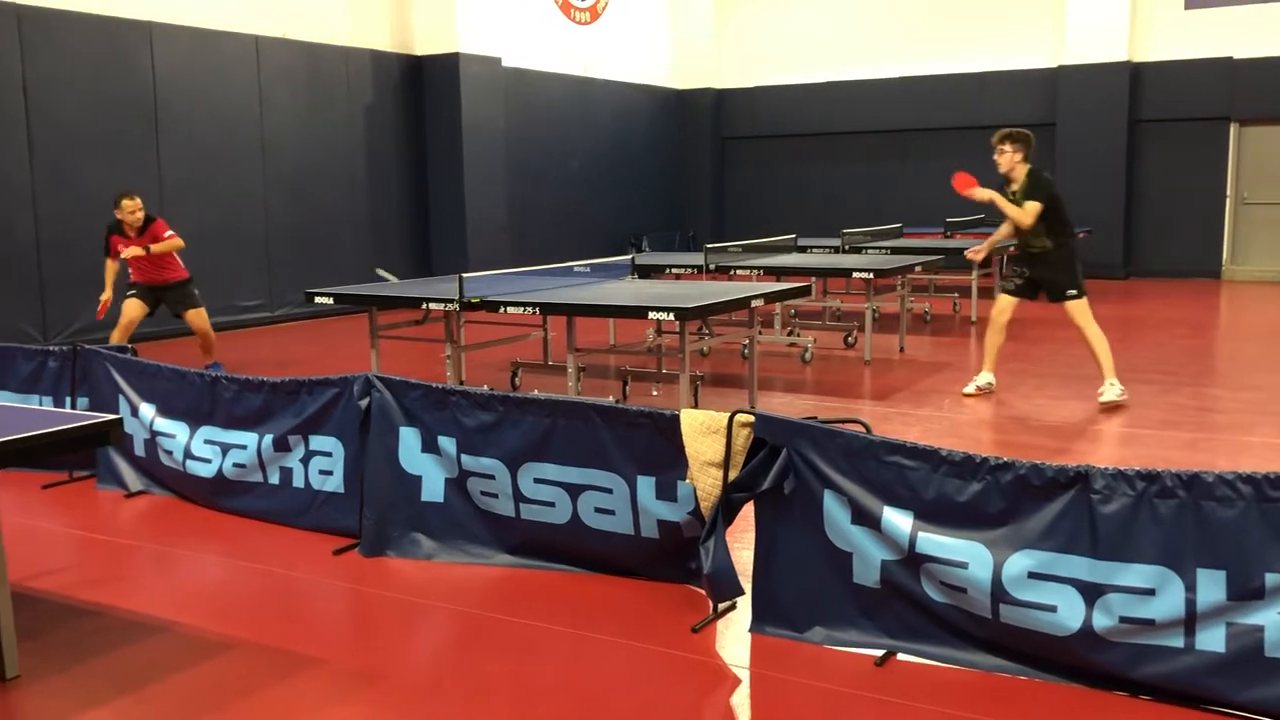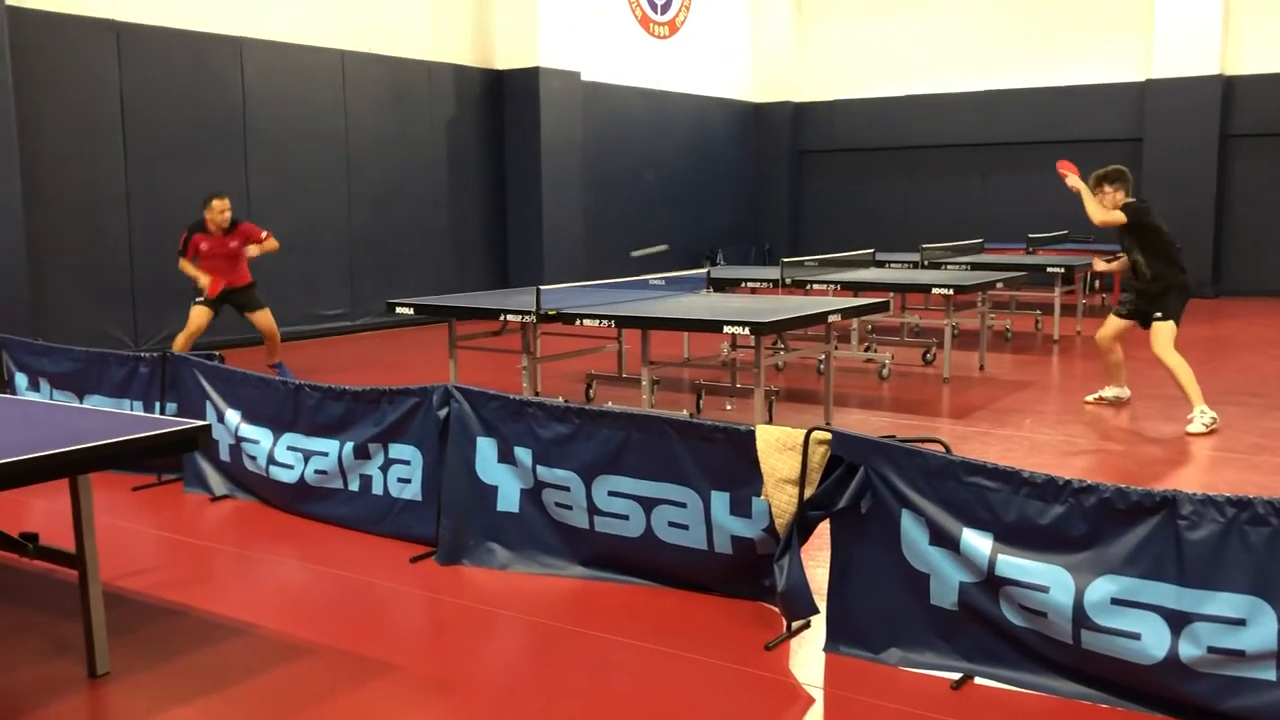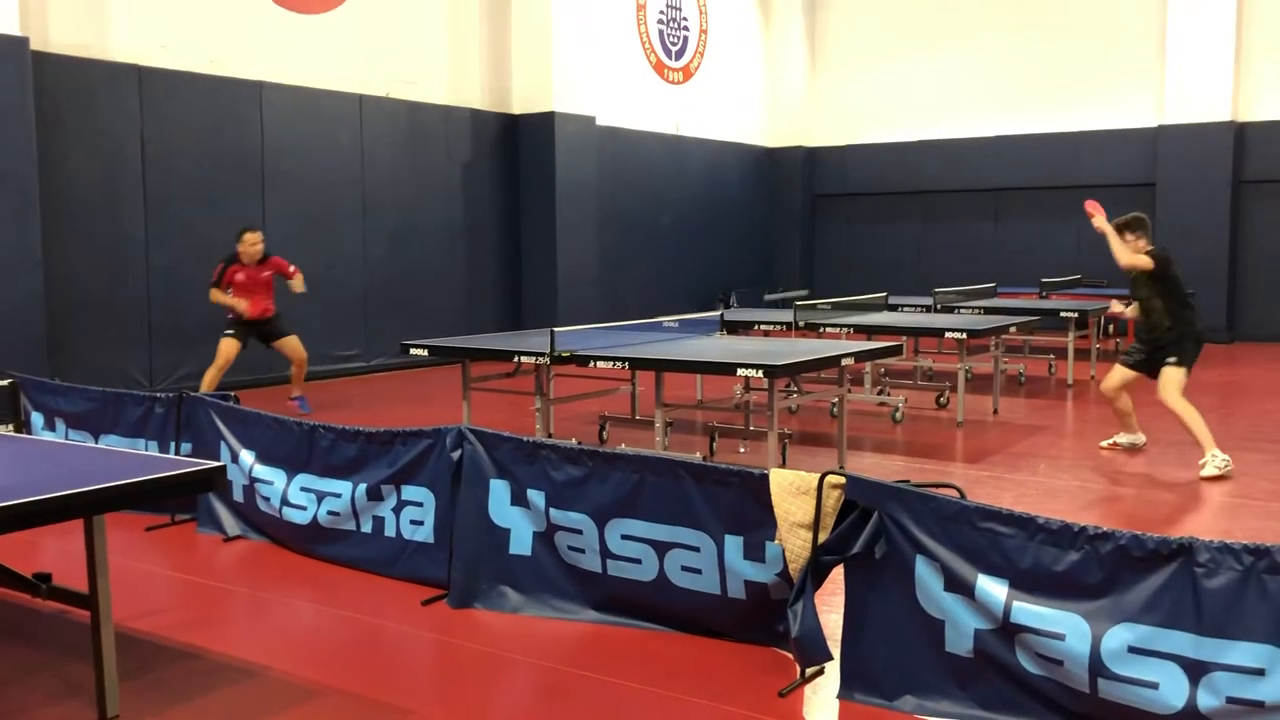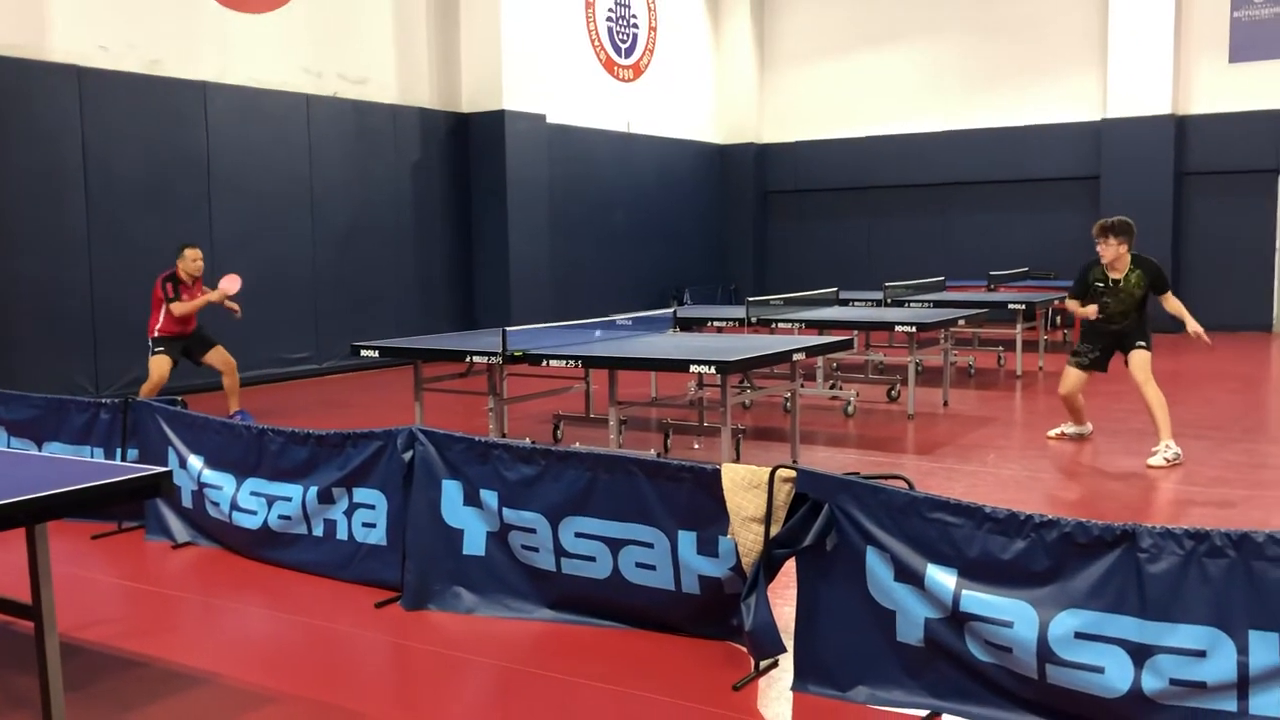
dt=1s
person 1, frame 1
left shoulder: (1039, 181)
right shoulder: (1007, 186)
left elbow: (1025, 220)
left wrist: (993, 196)
right wrist: (986, 245)
left hip: (1058, 256)
right hip: (1027, 257)
left knee: (1082, 320)
right knee: (998, 315)
left ankle: (1112, 383)
right ankle: (986, 377)
person 1, frame 2
left shoulder: (1138, 210)
right shoulder: (1125, 216)
left elbow: (1098, 219)
left wrist: (1081, 186)
right wrist: (1108, 266)
left hip: (1168, 288)
right hip: (1143, 287)
left knee: (1161, 348)
right knee: (1104, 337)
left ankle: (1203, 412)
right ankle: (1118, 389)
person 1, frame 3
left shoulder: (1159, 258)
right shoulder: (1134, 270)
left elbow: (1126, 261)
left wrist: (1106, 229)
right wrist: (1125, 310)
left hip: (1180, 337)
right hip: (1152, 337)
left knee: (1168, 395)
right knee: (1109, 387)
left ankle: (1215, 456)
right ankle: (1132, 436)
person 1, frame 4
left shoulder: (1147, 268)
right shoulder: (1091, 270)
left elbow: (1167, 298)
right elbow: (1071, 303)
left wrist: (1188, 319)
right wrist: (1084, 311)
left hip: (1133, 328)
right hip: (1097, 330)
left knee: (1142, 378)
right knee: (1066, 391)
left ankle: (1169, 446)
right ankle: (1079, 426)
person 2, frame 1
left shoulder: (154, 224)
right shoulder: (113, 232)
left elbow: (178, 243)
right elbow: (112, 259)
left wrist: (145, 249)
right wrist: (108, 289)
left hip: (176, 282)
right hip: (143, 284)
left knee: (203, 330)
right knee: (126, 322)
left ankle: (211, 364)
person 2, frame 2
left shoulder: (240, 227)
right shoulder: (194, 233)
left elbow: (272, 242)
right elbow: (183, 262)
left wrist: (258, 249)
right wrist: (201, 277)
left hip: (242, 287)
right hip: (210, 288)
left knee: (271, 330)
right knee: (194, 329)
left ankle: (275, 364)
person 2, frame 3
left shoulder: (270, 261)
right shoulder: (228, 265)
left elbow: (295, 273)
right elbow: (214, 294)
left wrist: (298, 282)
right wrist: (236, 303)
left hip: (268, 318)
right hip: (239, 320)
left knee: (300, 357)
right knee: (222, 361)
left ankle: (296, 395)
person 2, frame 4
left shoulder: (195, 277)
right shoulder: (168, 281)
right elbow: (178, 310)
left wrist: (225, 302)
right wrist: (210, 298)
left hip: (191, 333)
right hip: (164, 336)
left knee: (229, 364)
right knee: (158, 378)
left ankle: (235, 411)
